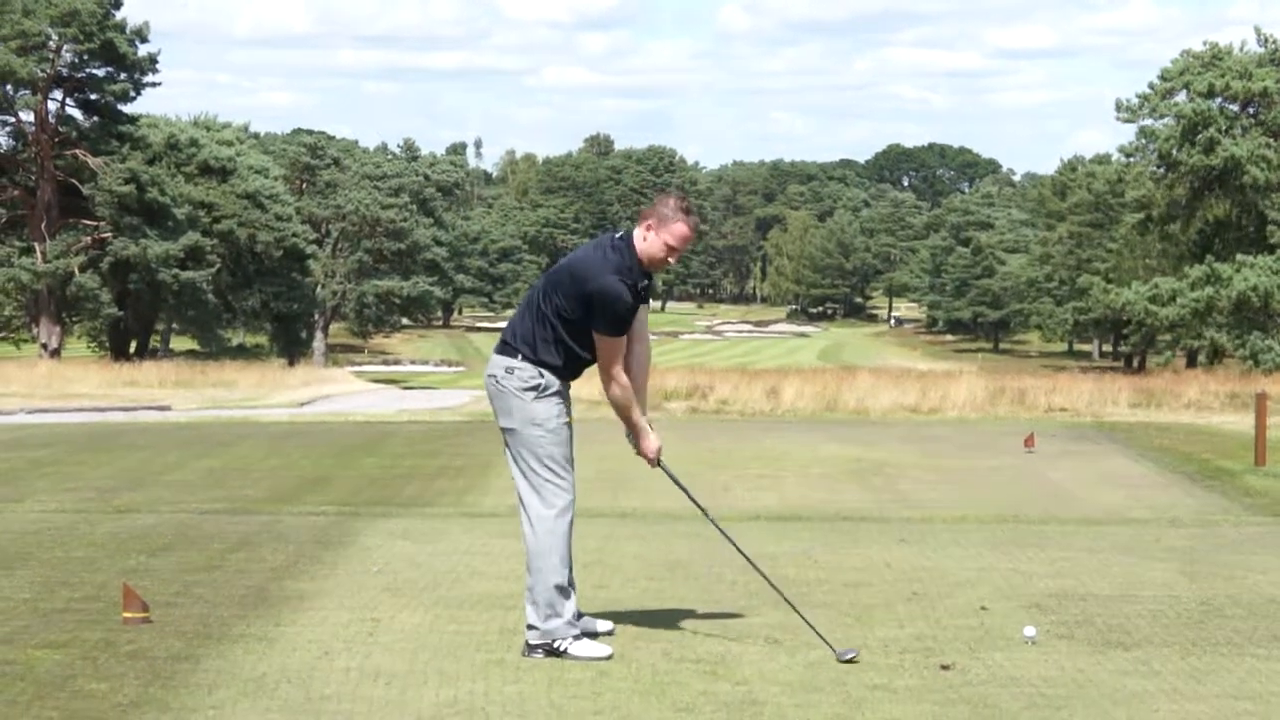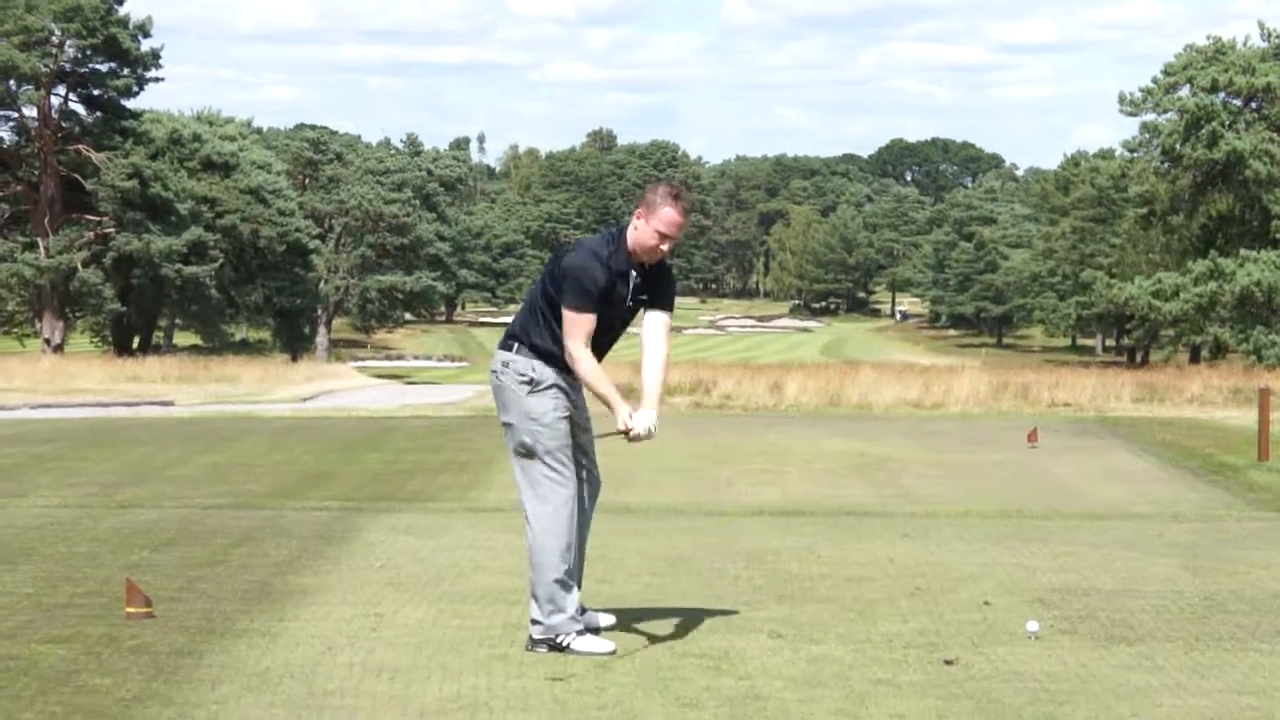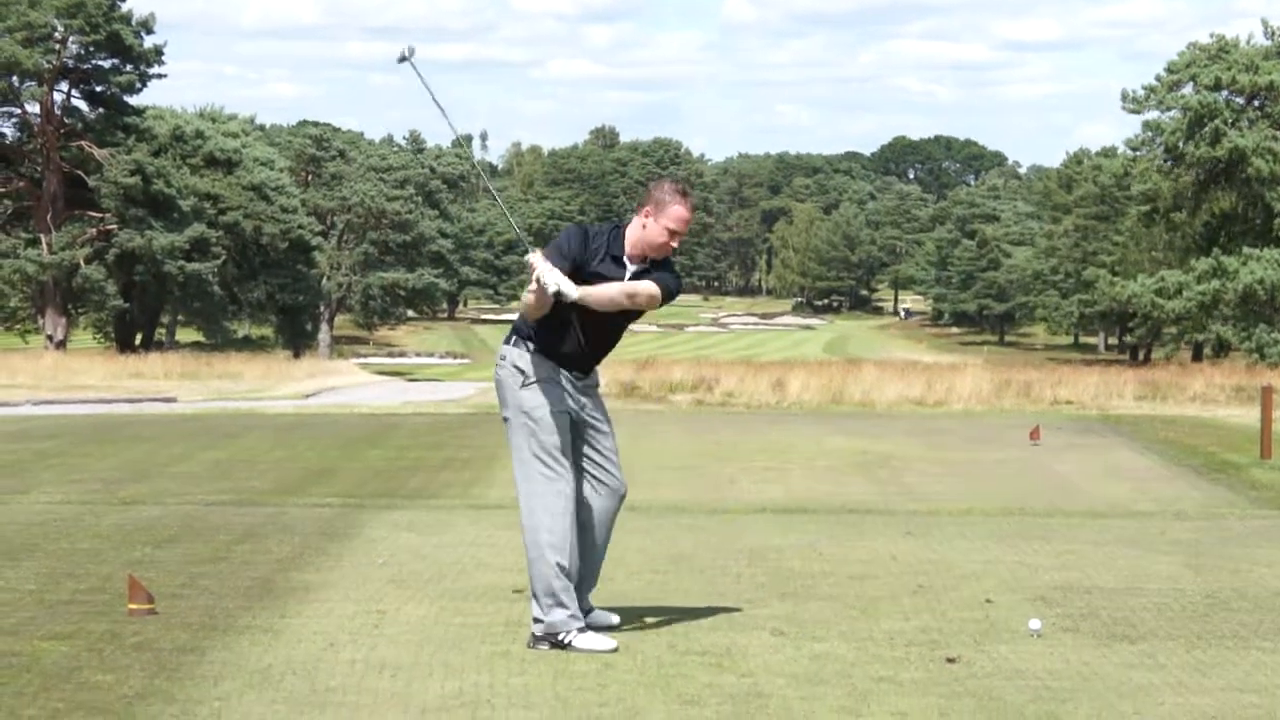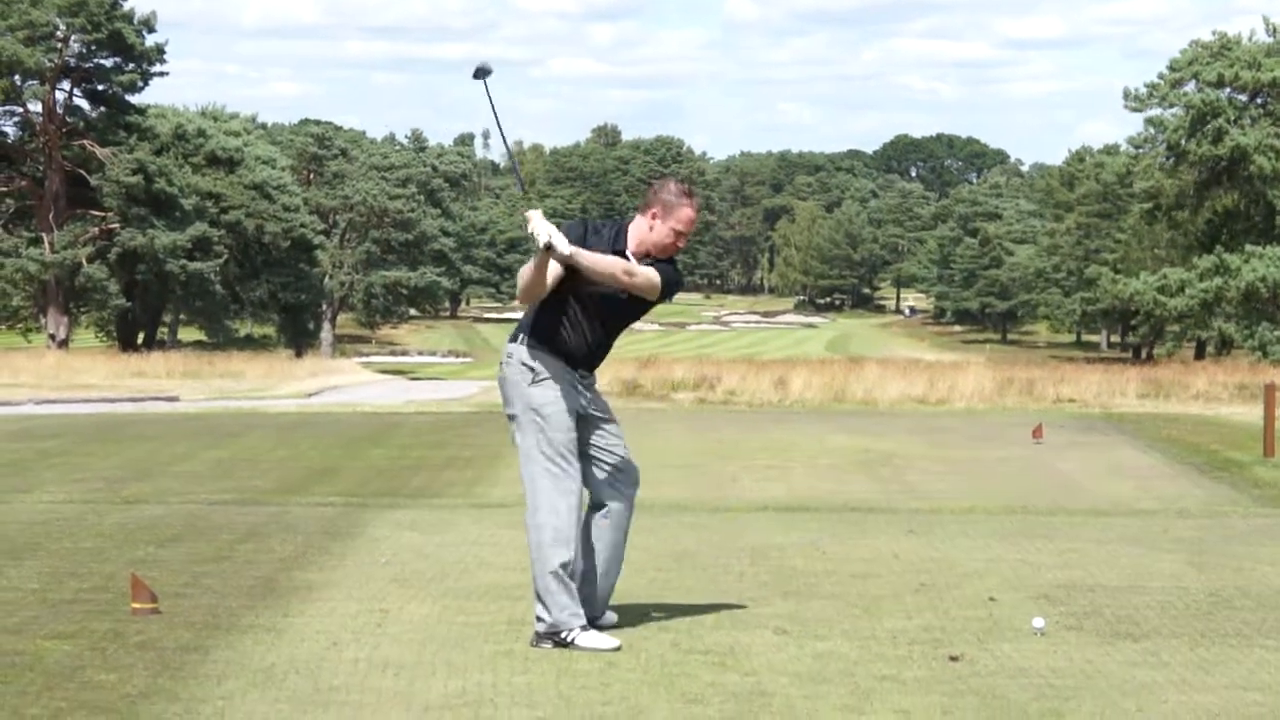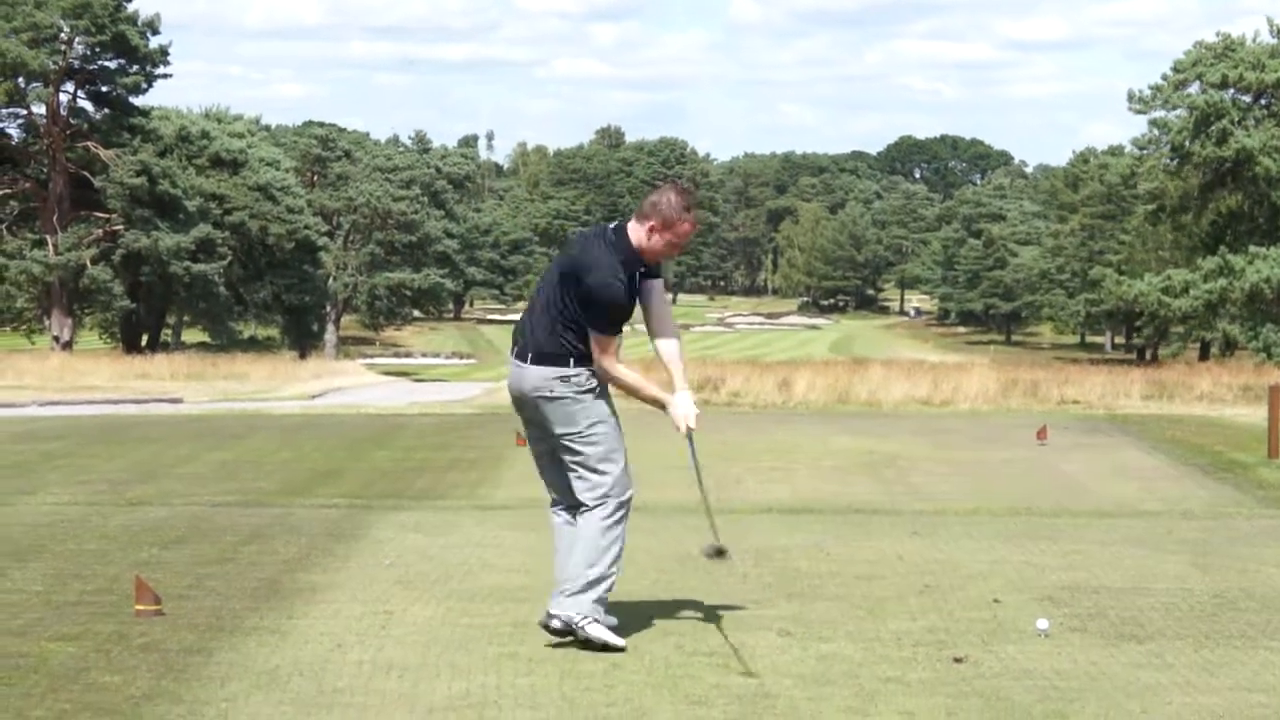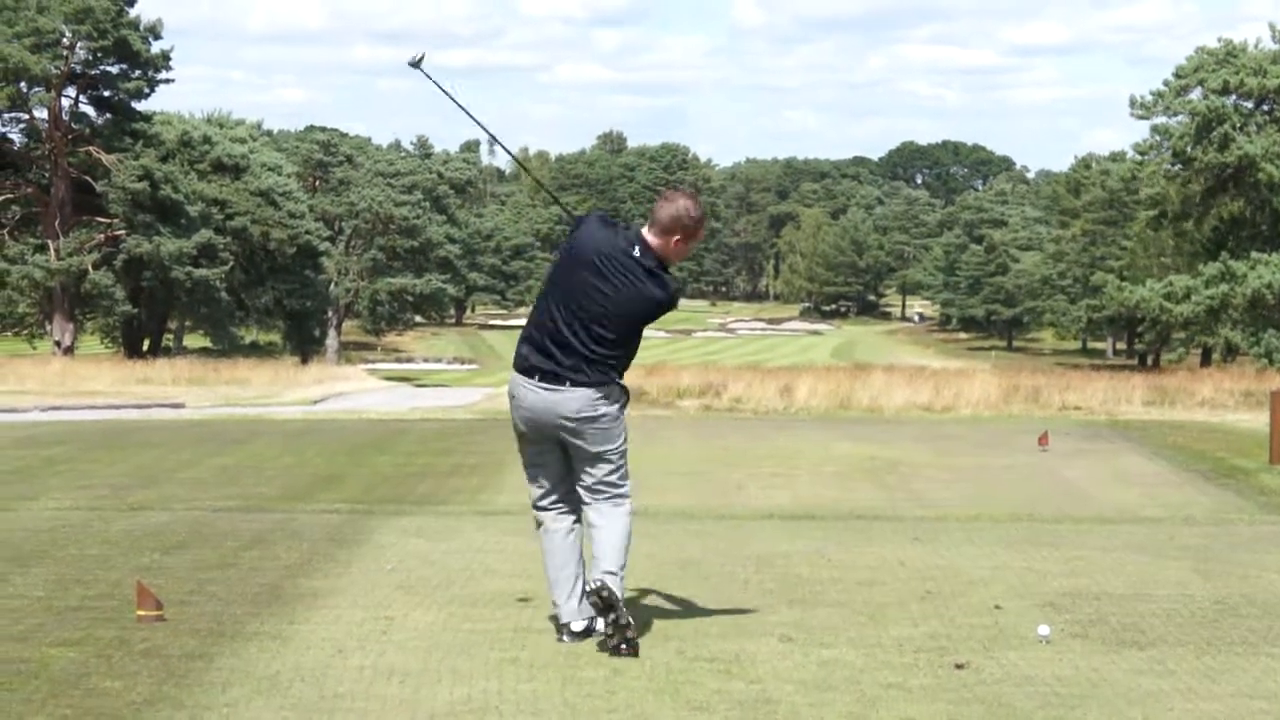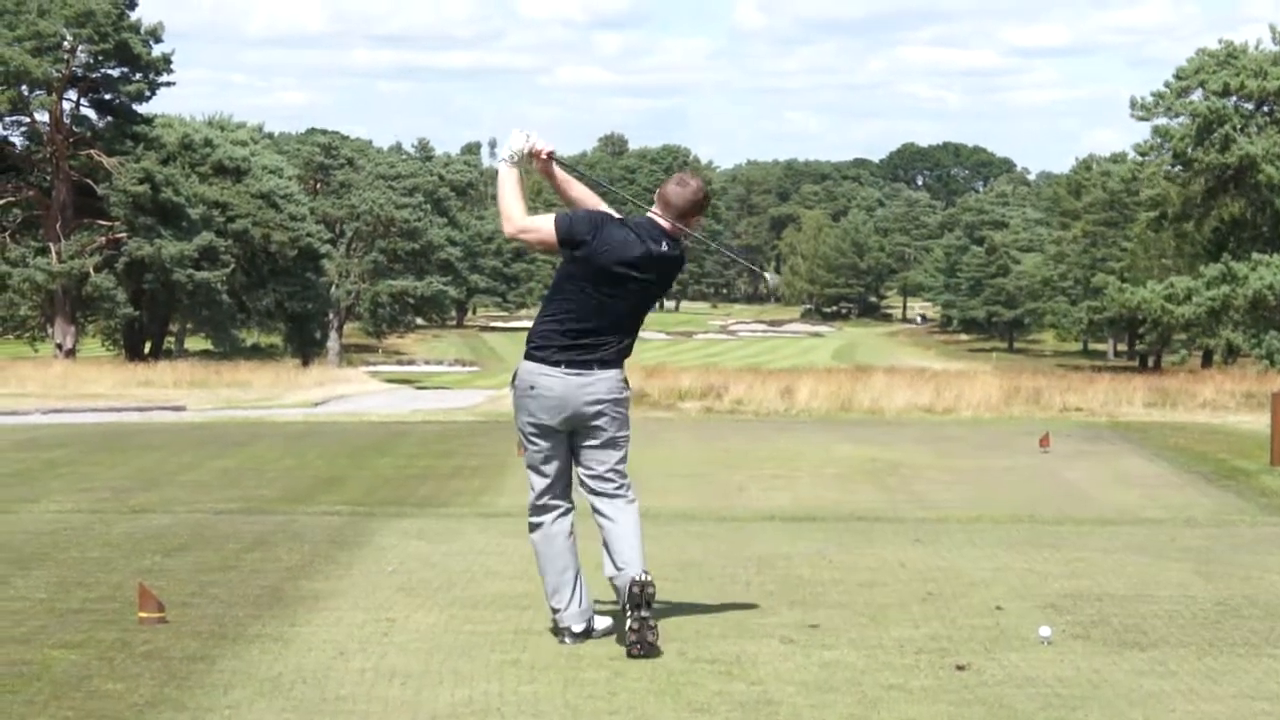
dt=0.2s
person 1, frame 1
left shoulder: (637, 268)
right shoulder: (609, 280)
left elbow: (638, 345)
right elbow: (612, 370)
left wrist: (642, 421)
right wrist: (643, 430)
left hip: (546, 378)
right hip: (526, 379)
left knee: (556, 500)
right knee: (550, 502)
left ankle: (561, 610)
right ankle: (549, 631)
person 1, frame 2
left shoulder: (660, 279)
right shoulder: (589, 259)
left elbow: (656, 343)
right elbow: (576, 351)
left wrist: (649, 408)
right wrist: (619, 407)
left hip: (565, 380)
right hip: (529, 373)
left knee: (580, 491)
right knee: (554, 497)
left ankle: (564, 605)
right ankle: (552, 626)
person 1, frame 3
left shoulder: (664, 279)
right shoulder: (580, 239)
left elbow: (625, 295)
right elbow: (531, 309)
left wrist: (572, 288)
right wrist: (542, 287)
left hip: (580, 380)
right hip: (530, 369)
left knee: (606, 489)
right knee: (551, 496)
left ankle: (573, 602)
right ankle: (554, 623)
person 1, frame 4
left shoulder: (666, 274)
right shoulder: (584, 235)
left elbow: (624, 279)
right elbow: (527, 295)
left wrist: (564, 250)
right wrist: (545, 254)
left hip: (577, 376)
right hip: (536, 365)
left knee: (619, 482)
right knee: (556, 492)
left ankle: (585, 605)
right ankle: (559, 621)
person 1, frame 5
right shoulder: (604, 274)
left elbow: (664, 328)
right elbow: (607, 365)
left wrist: (680, 390)
right wrist: (665, 399)
left hip: (529, 373)
right hip: (563, 380)
left knee: (568, 496)
right knee: (608, 492)
left ankle: (574, 605)
right ankle: (575, 610)
person 1, frame 6
left shoulder: (587, 234)
right shoulder: (662, 290)
left hip: (528, 387)
right hip: (591, 401)
left knee: (551, 504)
right knee: (608, 499)
left ankle: (572, 616)
right ankle: (607, 587)
person 1, frame 7
left shoulder: (599, 232)
right shoulder: (672, 259)
left elbow: (515, 227)
left wrist: (511, 163)
right wrist: (548, 167)
left hip: (541, 378)
right hip: (602, 384)
left knee: (548, 502)
right knee: (611, 492)
left ankle: (571, 618)
right ankle: (633, 581)
